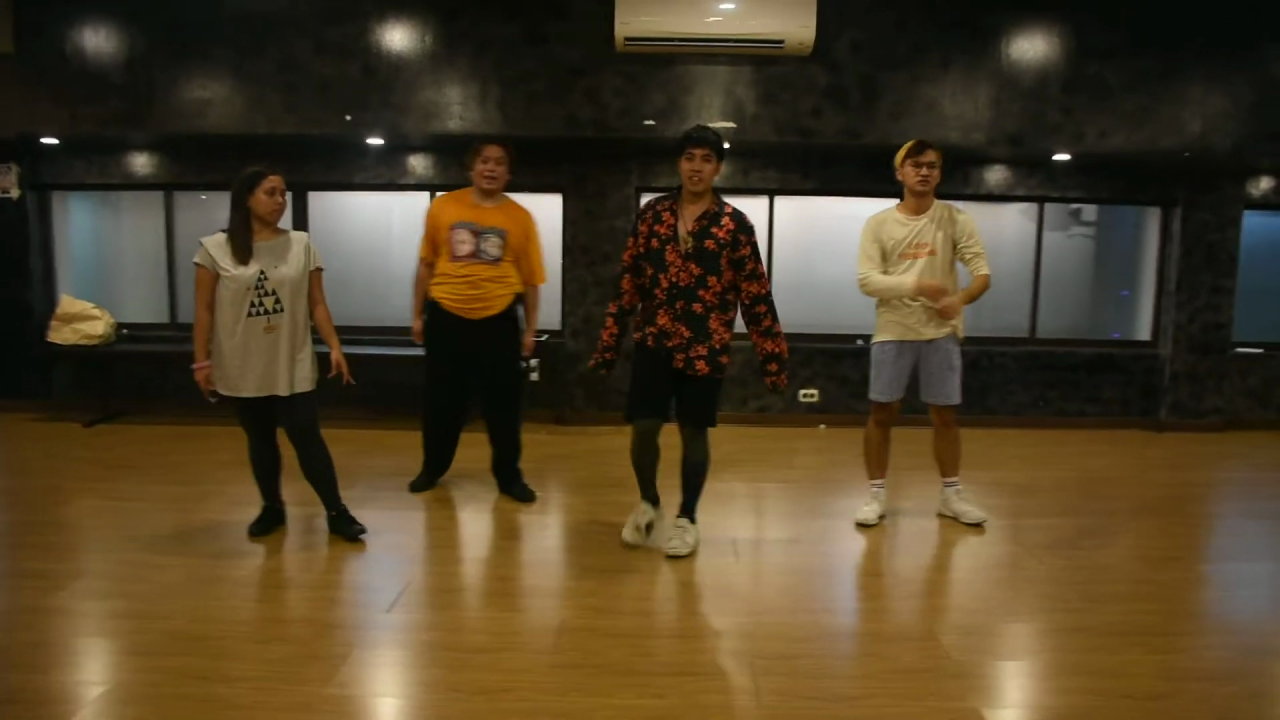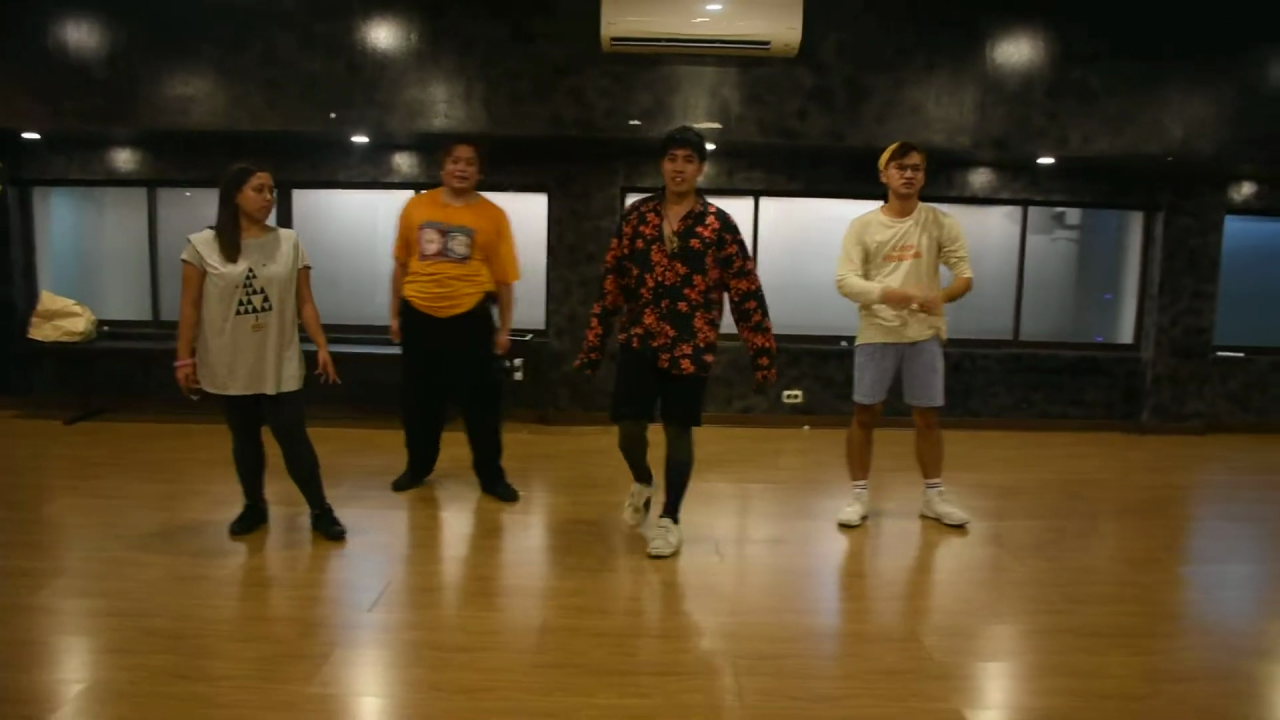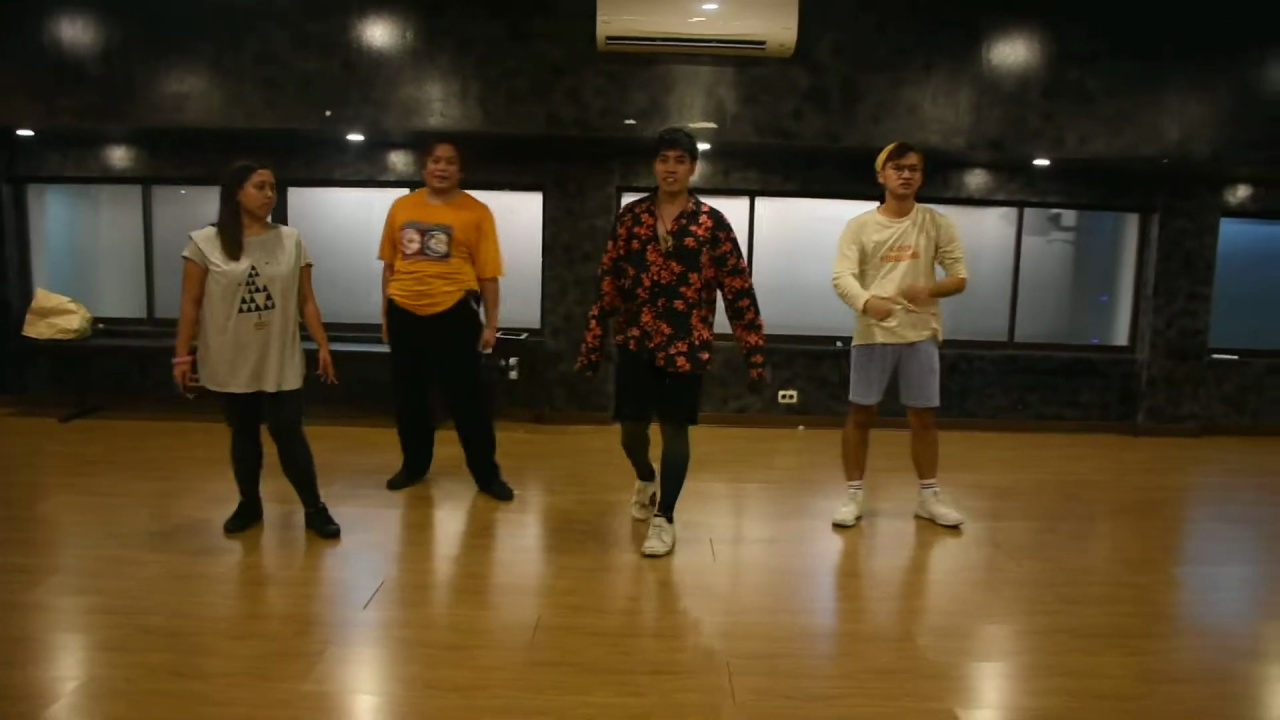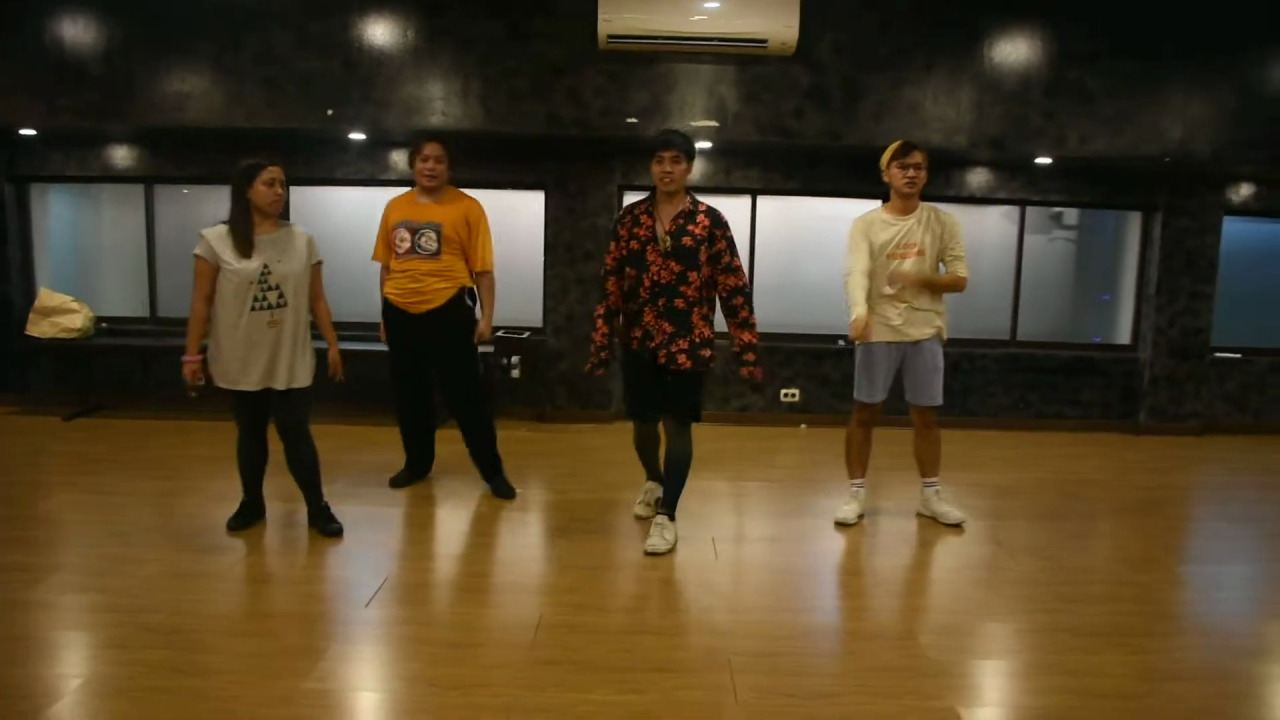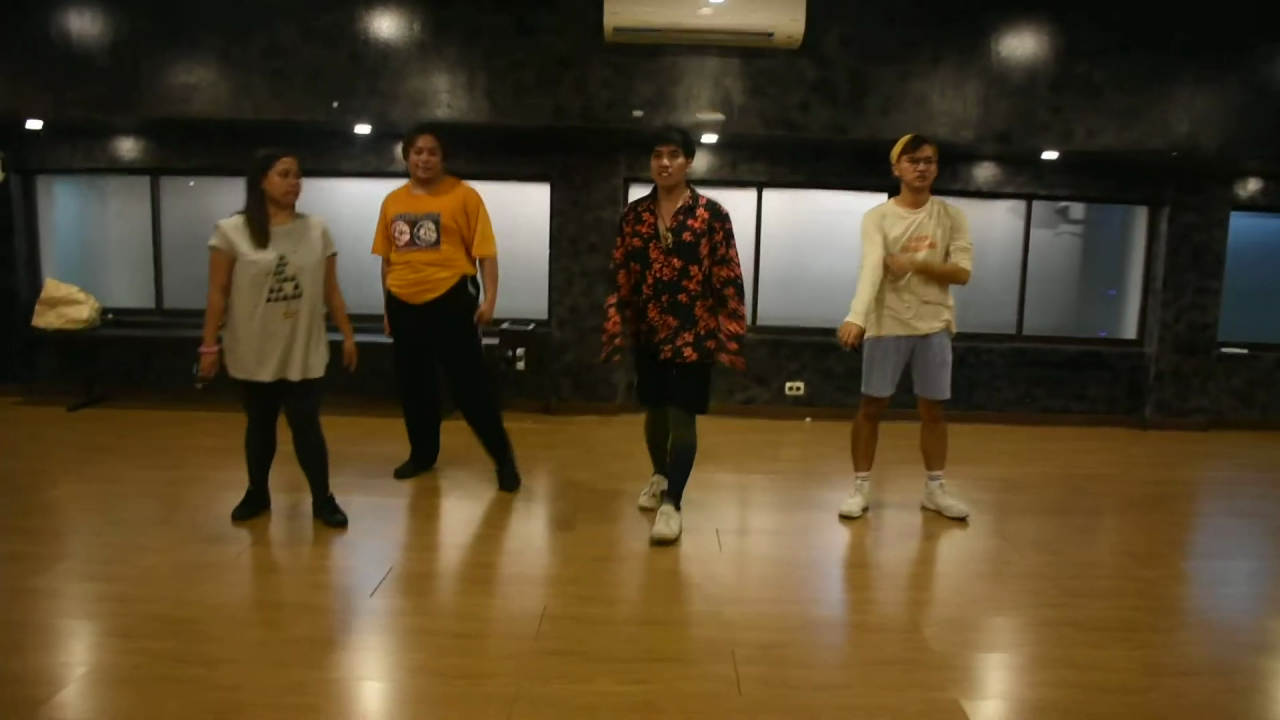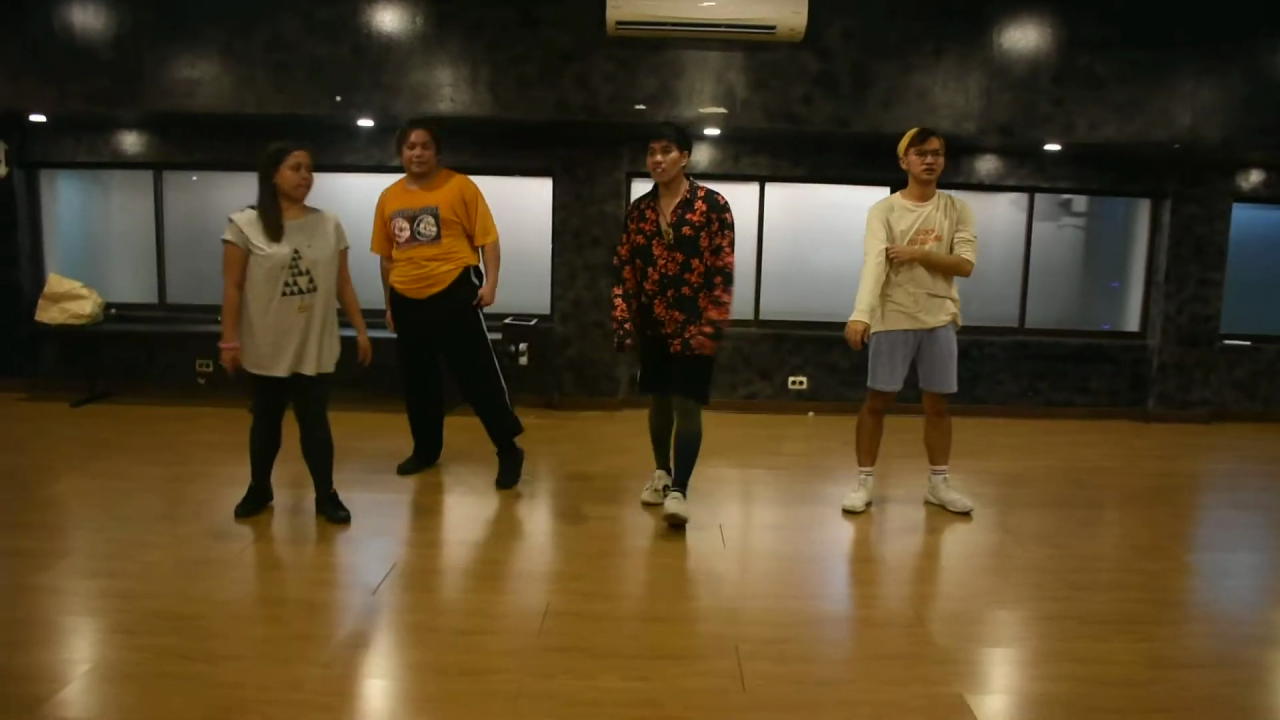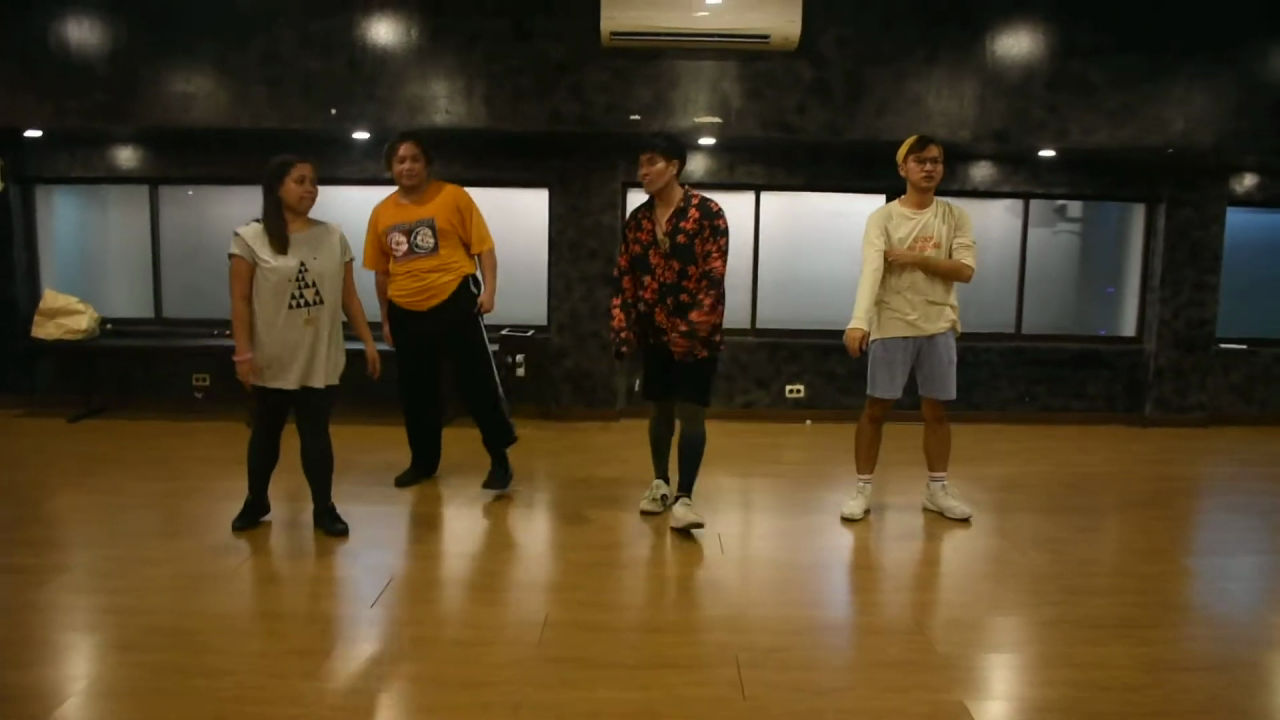
dt=0.1s
person 1, frame 1
left shoulder: (735, 224)
right shoulder: (652, 213)
left elbow: (755, 294)
right elbow: (629, 279)
left wrist: (773, 355)
right wrist: (609, 338)
left hip: (704, 346)
right hip: (653, 341)
left knee: (694, 432)
right knee: (643, 428)
left ankle: (686, 519)
right ankle: (647, 504)
person 1, frame 2
left shoulder: (719, 224)
right shoulder: (636, 215)
left elbow: (745, 290)
right elbow: (613, 279)
left wrist: (763, 351)
right wrist: (594, 338)
left hip: (690, 345)
right hip: (638, 340)
left knee: (678, 430)
right knee: (630, 427)
left ankle: (669, 518)
right ankle: (641, 484)
person 1, frame 3
left shoulder: (712, 223)
right shoulder: (630, 216)
left elbow: (738, 288)
right elbow: (609, 280)
left wrist: (755, 349)
right wrist: (593, 340)
left hip: (685, 344)
right hip: (635, 340)
left knee: (674, 429)
right knee: (632, 426)
left ankle: (663, 517)
right ankle: (646, 479)
person 1, frame 4
left shoulder: (711, 222)
right shoulder: (631, 217)
left elbow: (734, 288)
right elbow: (612, 282)
left wrist: (747, 348)
right wrist: (601, 339)
left hip: (688, 340)
right hip: (639, 339)
left knee: (677, 426)
right knee: (643, 421)
left ankle: (666, 517)
right ankle: (653, 483)
person 1, frame 5
left shoulder: (712, 214)
right shoulder: (635, 214)
left elbow: (729, 279)
right elbow: (621, 276)
left wrist: (732, 338)
right wrist: (615, 328)
left hip: (693, 333)
right hip: (647, 331)
left knee: (682, 416)
right knee: (654, 411)
left ankle: (671, 505)
right ankle: (659, 476)
person 1, frame 6
left shoulder: (713, 205)
right shoulder: (639, 210)
left elbow: (722, 270)
right elbow: (625, 269)
left wrist: (711, 324)
right wrist: (623, 318)
left hip: (696, 325)
right hip: (654, 323)
left knee: (687, 407)
right knee: (659, 400)
left ankle: (677, 494)
right ankle: (661, 473)
person 1, frame 7
left shoulder: (707, 212)
right shoulder: (637, 220)
left elbow: (714, 276)
right elbow: (624, 278)
left wrist: (695, 326)
right wrist: (621, 326)
left hip: (695, 332)
right hip: (653, 331)
left knee: (690, 413)
right knee: (660, 408)
left ankle: (684, 499)
right ankle: (660, 483)
person 2, frame 1
left shoulder: (956, 220)
right shoulder: (878, 224)
left elbow: (982, 272)
right elbow: (867, 281)
left wrist: (960, 299)
right wrist: (915, 286)
left hip: (941, 331)
right hip: (892, 331)
left knee: (945, 415)
right knee: (881, 413)
left ankle: (951, 495)
right ankle: (876, 495)
person 2, frame 2
left shoulder: (940, 223)
right shoulder: (862, 226)
left elbow: (966, 277)
right elbow: (845, 279)
left wrist: (939, 297)
right wrist: (885, 292)
left hip: (925, 334)
right hip: (876, 334)
left knee: (927, 417)
right knee: (865, 415)
left ankle: (934, 496)
right ankle: (859, 496)
person 2, frame 3
left shoulder: (937, 224)
right shoulder: (859, 226)
left elbow: (960, 277)
right elbow: (841, 277)
left wrist: (928, 291)
right wrist: (867, 301)
left hip: (921, 334)
right hip: (873, 335)
left knee: (923, 417)
right knee: (860, 415)
left ankle: (928, 497)
right ankle: (853, 496)
person 2, frame 4
left shoulder: (942, 223)
right shoulder: (866, 224)
left elbow: (960, 279)
right elbow: (855, 273)
left wrist: (922, 279)
right wrist: (859, 313)
left hip: (925, 332)
right hip: (877, 332)
left knee: (926, 416)
right knee: (864, 413)
left ankle: (930, 495)
right ankle: (856, 494)
person 2, frame 5
left shoulder: (951, 216)
right shoulder: (878, 217)
left elbow: (962, 272)
right elbow: (871, 267)
left wrist: (917, 265)
right wrist: (854, 317)
left hip: (934, 326)
right hip: (887, 325)
left knee: (933, 409)
right knee: (871, 407)
left ankle: (935, 489)
right ankle: (861, 487)
person 2, frame 6
left shoulder: (957, 210)
right shoulder: (884, 210)
left elbow: (966, 265)
right elbow: (874, 262)
left wrist: (919, 255)
right wrist: (860, 314)
left hip: (940, 319)
right hip: (893, 319)
left knee: (937, 404)
right knee: (876, 401)
left ankle: (939, 483)
right ankle: (865, 481)
person 2, frame 7
left shoulder: (955, 216)
right shoulder: (883, 218)
left elbow: (965, 271)
right elbow: (872, 270)
left wrist: (919, 259)
right wrist: (858, 321)
left hip: (939, 327)
right hip: (892, 326)
left knee: (936, 411)
right knee: (876, 408)
left ankle: (937, 490)
right ankle: (863, 489)
person 3, frame 1
left shoulder: (301, 244)
right shoulder: (215, 248)
left elbow: (316, 303)
right elbow: (204, 309)
left wrist: (335, 348)
right wrist: (201, 360)
left hip: (293, 365)
right hip: (242, 369)
left knee: (307, 437)
right knee: (259, 439)
left ankle: (336, 512)
right ankle: (272, 508)
person 3, frame 2
left shoulder: (289, 243)
right shoulder: (203, 245)
left elbow: (304, 302)
right elbow: (190, 306)
left wrist: (322, 347)
right wrist: (185, 357)
left hip: (280, 363)
right hip: (230, 365)
left knee: (292, 435)
right knee: (245, 437)
left ankle: (320, 510)
right ankle: (254, 507)
person 3, frame 3
left shoulder: (291, 240)
right shoulder: (205, 242)
left elbow: (306, 300)
right elbow: (191, 303)
left wrist: (323, 346)
right wrist: (182, 355)
left hip: (281, 362)
right hip: (231, 363)
left knee: (289, 434)
right knee: (243, 435)
left ankle: (314, 508)
right ankle: (249, 504)
person 3, frame 4
left shoulder: (301, 239)
right shoulder: (216, 240)
left elbow: (316, 298)
right elbow: (202, 301)
left wrist: (332, 343)
right wrist: (192, 354)
left hip: (290, 360)
right hip: (241, 360)
left knee: (296, 433)
right knee: (250, 433)
left ankle: (317, 507)
right ankle: (252, 503)
person 3, frame 5
left shoulder: (316, 230)
right shoulder: (232, 231)
left elbow: (330, 290)
right elbow: (218, 292)
left wrist: (347, 335)
right wrist: (209, 345)
left hip: (304, 351)
right hip: (255, 351)
left knee: (306, 424)
right knee: (259, 423)
left ankle: (322, 498)
right ankle: (257, 493)
person 3, frame 6
left shoulder: (329, 224)
right shoulder: (245, 225)
left elbow: (342, 284)
right elbow: (233, 287)
left wrist: (361, 330)
right wrist: (230, 340)
left hip: (315, 345)
right hip: (266, 346)
left knee: (314, 419)
right knee: (265, 419)
left ankle: (326, 494)
right ankle: (259, 489)
person 3, frame 7
left shoulder: (333, 236)
right shoulder: (250, 238)
left elbow: (348, 296)
right elbow: (240, 300)
left wrist: (368, 342)
right wrist: (243, 353)
left hip: (320, 358)
right hip: (271, 359)
left knee: (315, 432)
right knee: (265, 432)
left ankle: (324, 507)
right ankle: (256, 501)
person 4, frame 1
left shoulder: (520, 217)
right shoulder: (443, 206)
left elbow: (530, 278)
right elbow: (426, 264)
left wrist: (529, 328)
right wrist: (418, 314)
left hip: (498, 320)
right hip: (446, 316)
left knee: (503, 402)
right knee: (442, 400)
left ankle: (509, 475)
right ankle: (433, 468)
person 4, frame 2
left shoulder: (493, 215)
right shoulder: (415, 208)
left elbow: (504, 277)
right elbow: (402, 266)
left wrist: (505, 327)
right wrist: (396, 314)
left hip: (470, 318)
right hip: (419, 317)
left knee: (480, 399)
right knee: (419, 398)
left ankle: (491, 475)
right ankle: (419, 466)
person 4, frame 3
left shoulder: (476, 212)
right shoulder: (401, 207)
left elbow: (488, 273)
right elbow: (390, 266)
left wrist: (490, 323)
right wrist: (385, 313)
left hip: (455, 315)
right hip: (406, 316)
left knee: (468, 397)
right knee: (410, 396)
left ankle: (486, 473)
right ankle: (413, 465)
person 4, frame 4
left shoulder: (467, 208)
right shoulder: (393, 208)
left elbow: (483, 266)
right elbow: (386, 265)
left wrist: (486, 315)
right wrist: (384, 314)
left hip: (449, 312)
right hip: (401, 314)
left knee: (467, 394)
right knee: (409, 394)
left ankle: (492, 471)
right ankle: (417, 463)
person 4, frame 5
left shoulder: (464, 196)
right shoulder: (392, 201)
left elbow: (485, 252)
right elbow: (388, 259)
left wrist: (489, 297)
right wrist: (388, 307)
left hip: (452, 300)
right hip: (404, 306)
left knee: (470, 381)
right knee: (414, 385)
left ankle: (503, 456)
right ankle: (422, 454)
person 4, frame 6
left shoulder: (460, 187)
right shoulder: (388, 198)
left elbow: (487, 238)
right elbow: (386, 256)
left wrist: (490, 281)
right wrist: (389, 305)
left hip: (455, 293)
right hip: (409, 301)
left knee: (476, 373)
right knee: (417, 380)
left ankle: (509, 449)
right ankle: (425, 450)
person 4, frame 7
left shoulder: (453, 196)
right shoulder: (381, 212)
left elbow: (483, 246)
right elbow: (381, 271)
left wrist: (489, 289)
right wrist: (386, 319)
left hip: (454, 304)
right hip: (406, 313)
left knee: (478, 380)
right knee: (416, 392)
left ankle: (499, 457)
right ankle: (423, 462)
